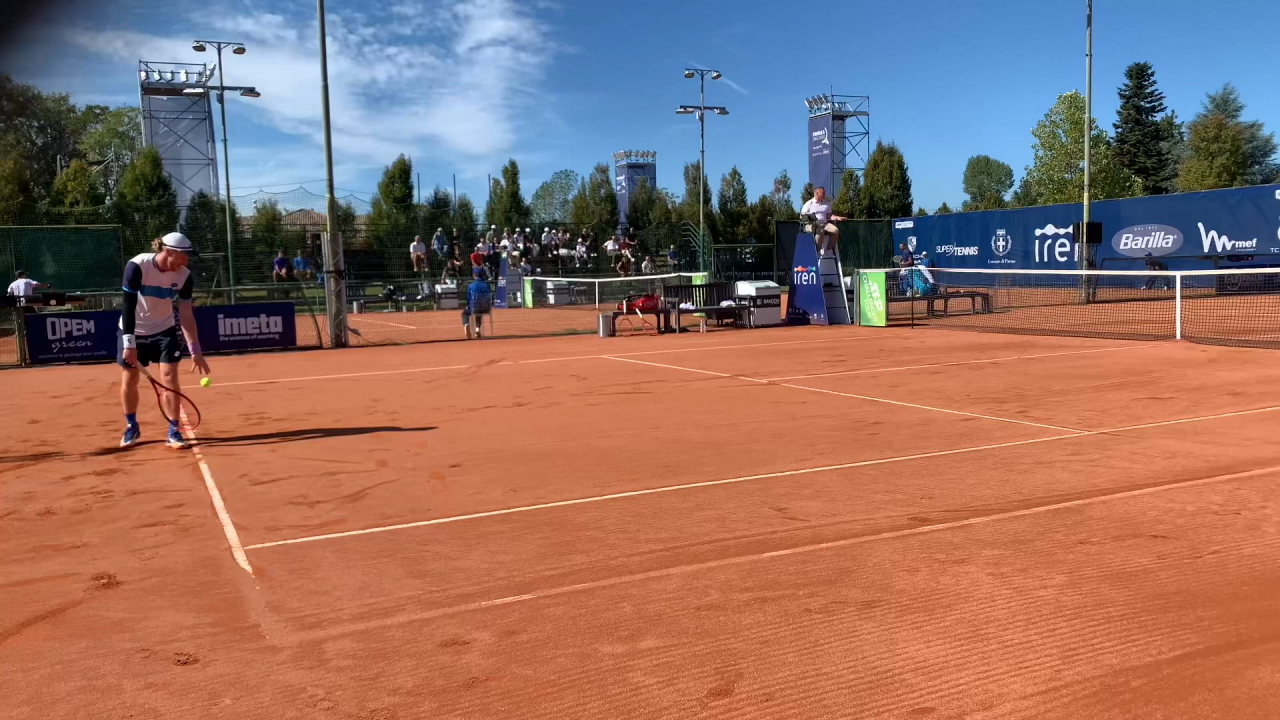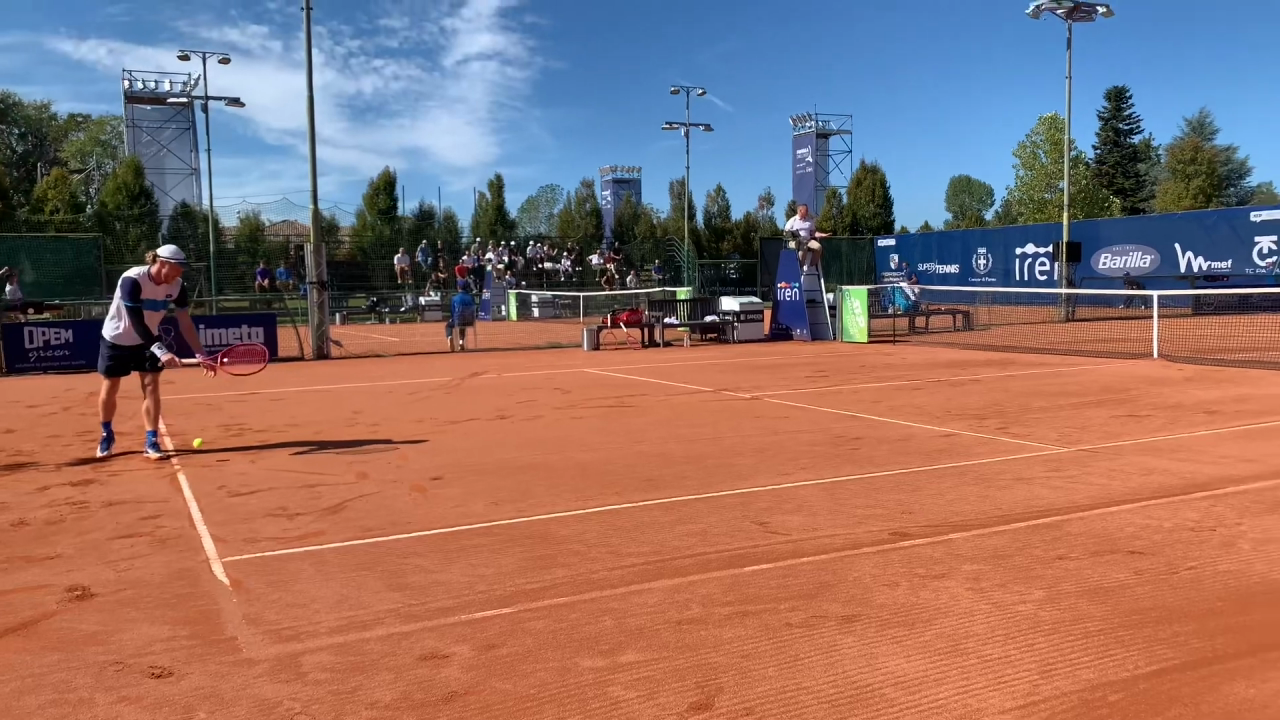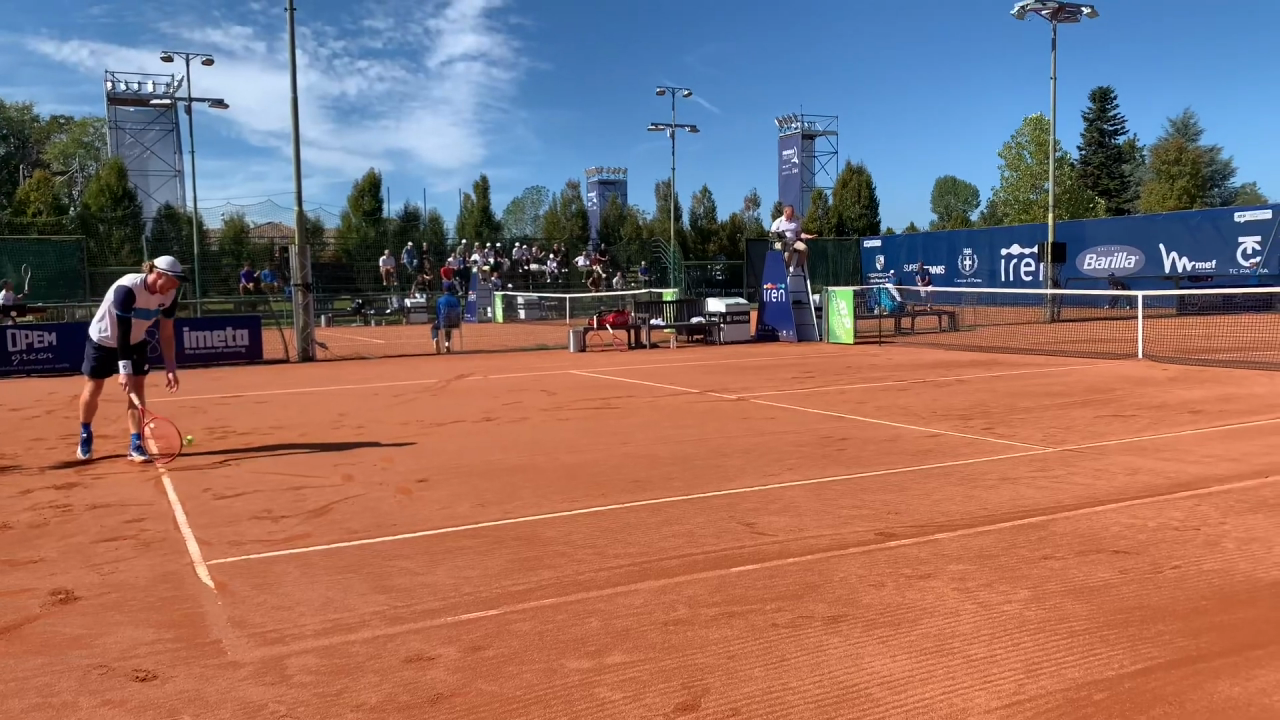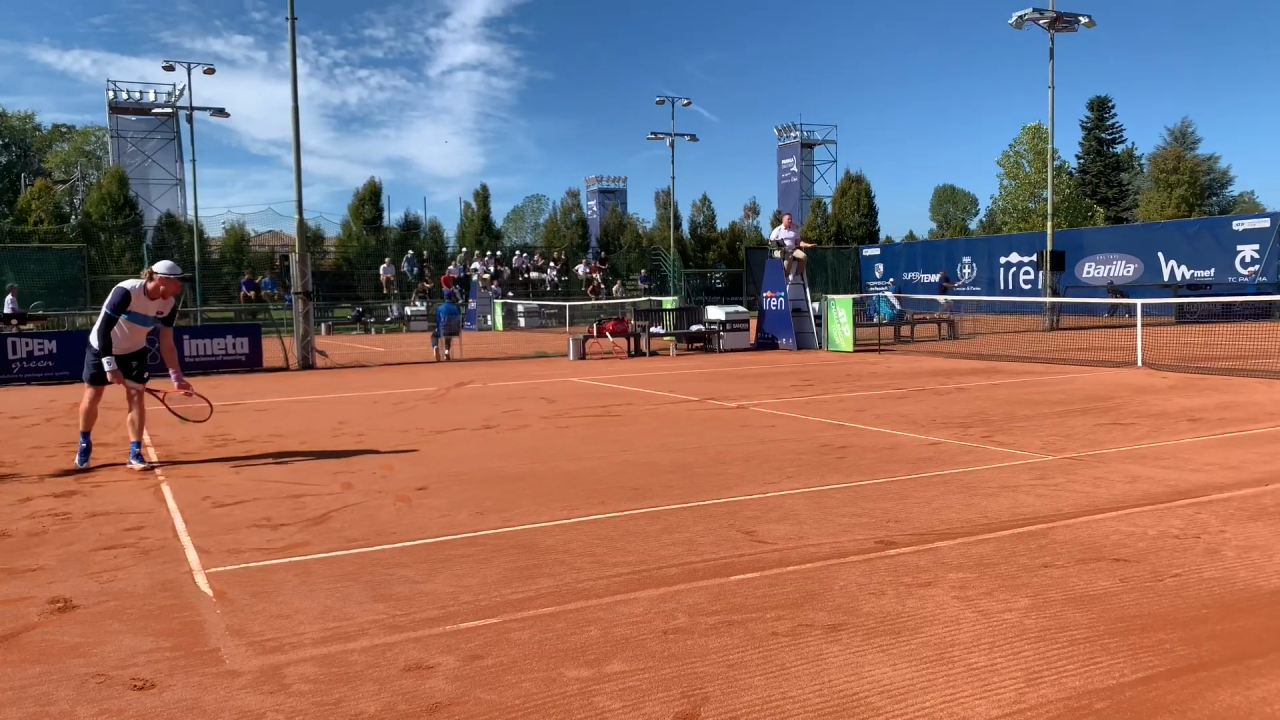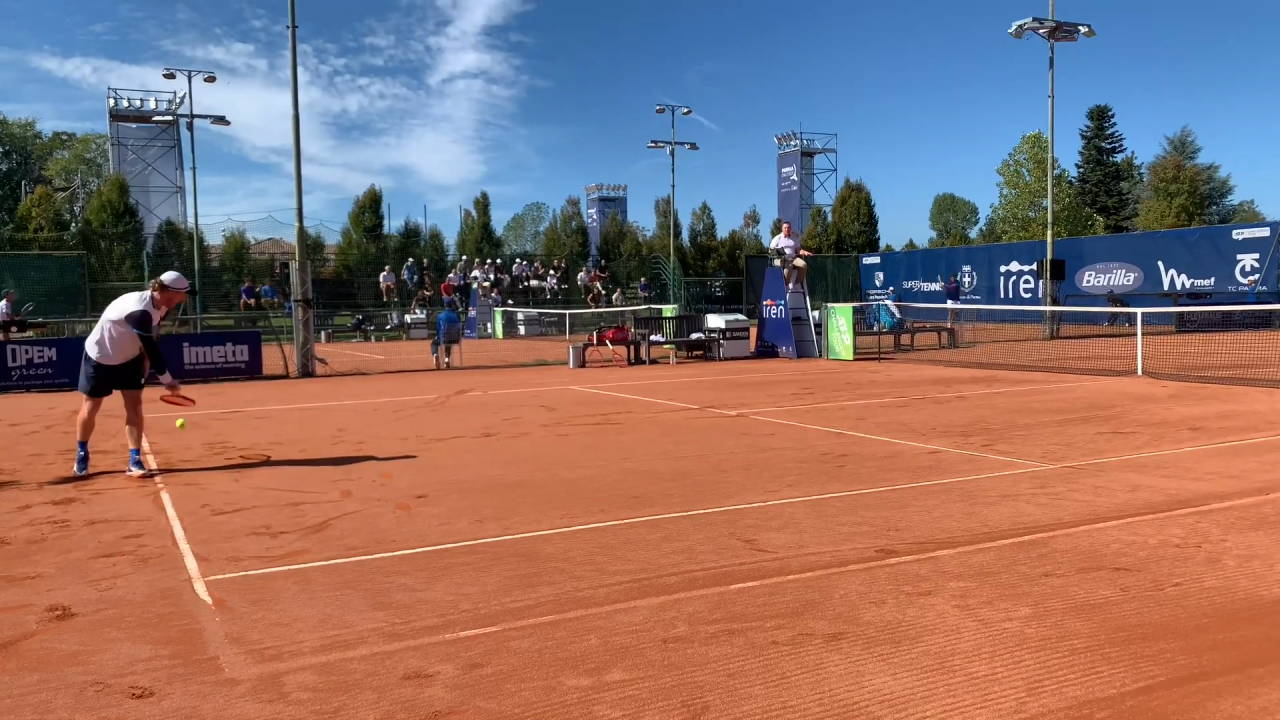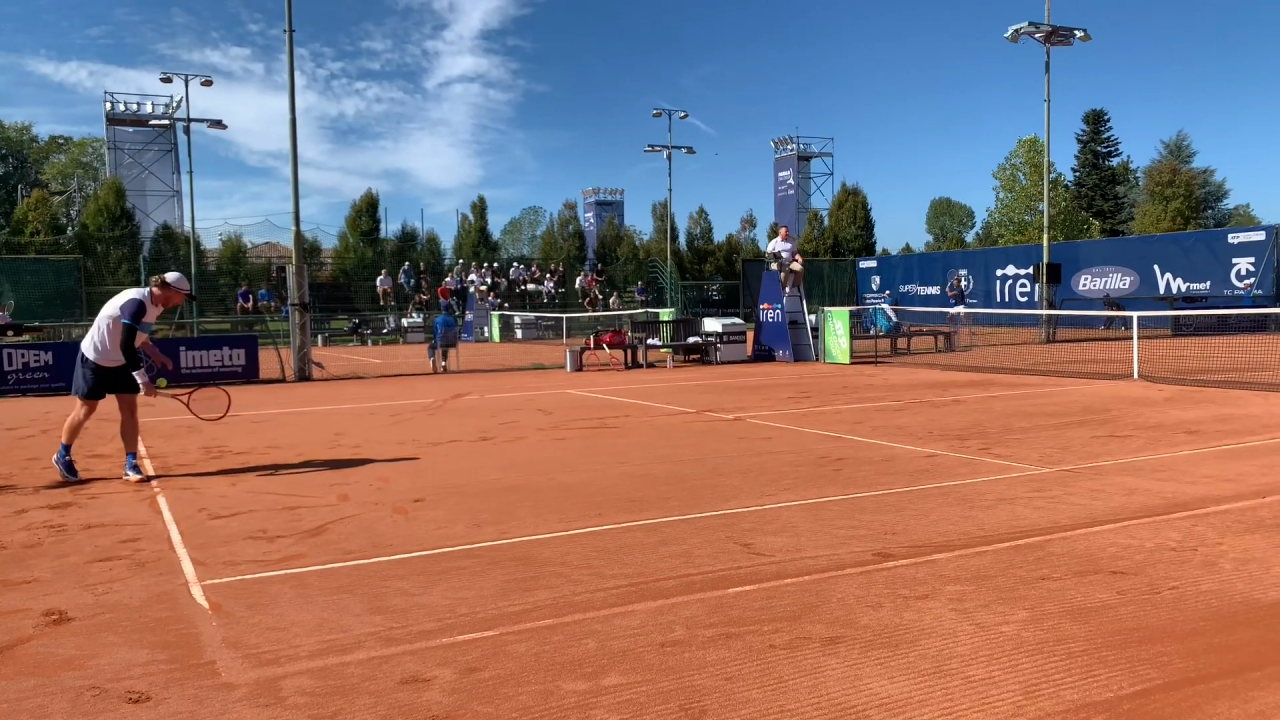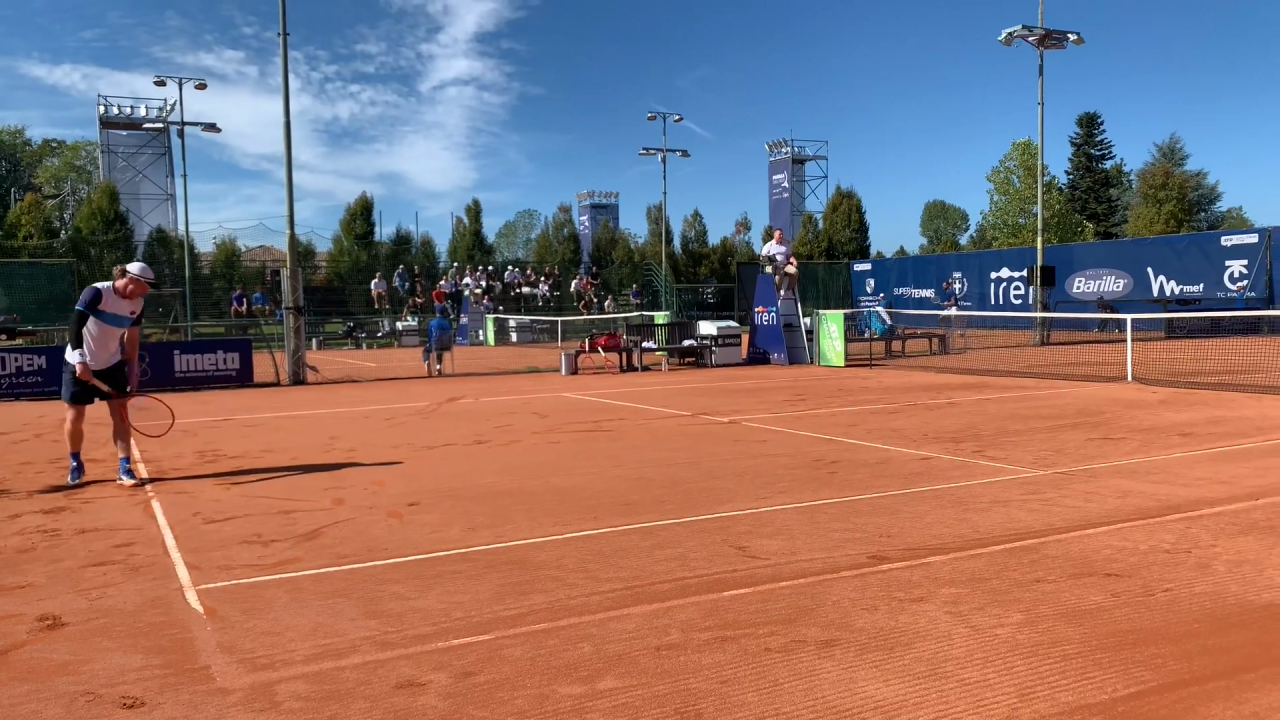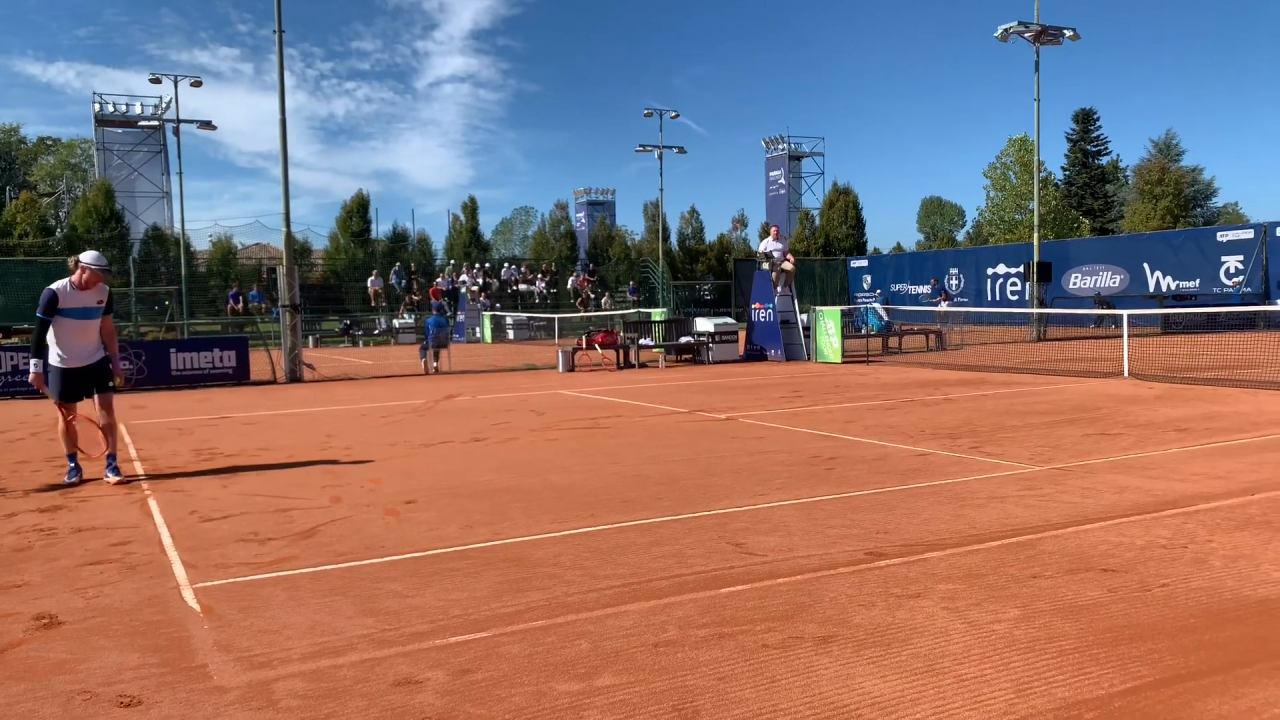
dt=0.4s
person 1, frame 1
left shoulder: (184, 276)
right shoulder: (137, 266)
left elbow: (186, 315)
right elbow: (129, 307)
left wrist: (195, 351)
right wrist: (129, 342)
left hip: (164, 329)
right hip: (133, 331)
left knee: (170, 376)
right knee: (129, 381)
left ankle: (173, 431)
right ankle: (132, 427)
person 1, frame 2
left shoulder: (176, 286)
right shoulder: (132, 280)
left elbow: (185, 323)
right elbow: (138, 323)
left wrist: (201, 355)
right wrist: (162, 351)
left hip: (148, 340)
right hip: (115, 340)
left knee: (151, 387)
right knee: (109, 389)
left ankle: (151, 442)
right ankle: (107, 435)
person 1, frame 3
left shoulder: (170, 296)
right shoulder: (128, 289)
left elbow: (166, 333)
right elbow: (122, 333)
left wrist: (170, 368)
right wrist: (124, 370)
left hip: (135, 343)
right hip: (102, 340)
left knee: (137, 389)
right knee: (92, 390)
left ankle: (136, 445)
right ankle: (85, 436)
person 1, frame 4
left shoulder: (169, 304)
right shoulder: (126, 292)
left elbow: (167, 343)
right elbow: (103, 330)
left wrist: (176, 377)
right wrist: (110, 366)
left hip: (134, 351)
right hip: (102, 348)
left knee: (137, 398)
right knee: (92, 398)
left ankle: (135, 453)
right ankle: (84, 445)
person 1, frame 5
left shoulder: (159, 306)
right shoulder: (140, 310)
right elbow: (152, 349)
left wrist: (144, 373)
right wrist: (168, 380)
left hip: (128, 358)
right hip: (98, 356)
left knee: (134, 405)
right knee: (91, 408)
left ankle: (134, 461)
right ankle: (82, 454)
person 1, frame 6
left shoulder: (157, 306)
right shoulder: (136, 302)
right elbow: (125, 344)
left wrist: (156, 355)
right wrist: (142, 380)
left hip: (122, 361)
right hip: (95, 359)
left knee: (130, 409)
right knee: (84, 411)
left ankle: (131, 465)
right ankle: (63, 456)
person 1, frame 7
left shoulder: (137, 304)
right shoulder: (96, 293)
left elbow: (132, 339)
right elbow: (76, 326)
left wrist: (132, 371)
right wrist: (80, 360)
left hip: (111, 364)
right hip: (80, 365)
left knee: (120, 414)
right knee: (74, 417)
left ankle: (126, 470)
right ankle: (76, 464)
person 1, frame 8
left shoulder: (104, 293)
right shoulder: (54, 293)
left elbow: (108, 329)
right elbow: (40, 331)
left wrist: (116, 361)
right wrist: (36, 368)
left hip: (96, 361)
right hip: (63, 365)
left knee: (106, 411)
right knee: (66, 417)
left ankle: (111, 466)
right ankle: (73, 466)
